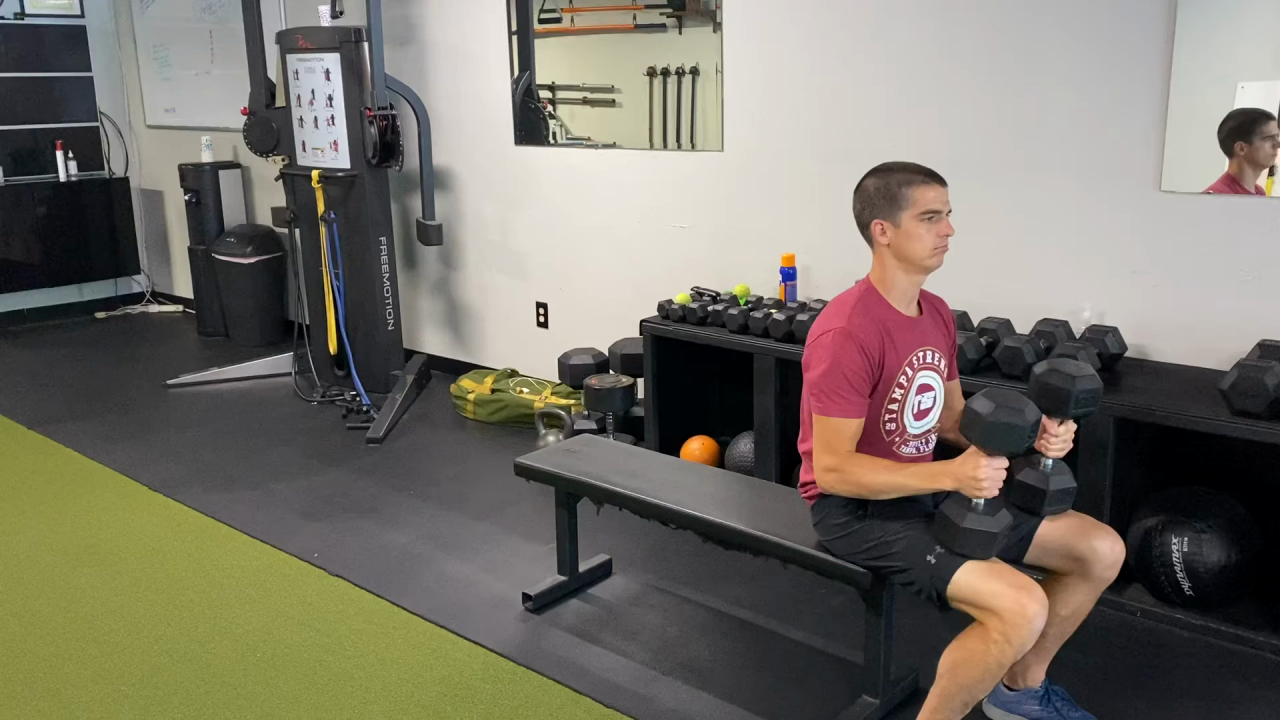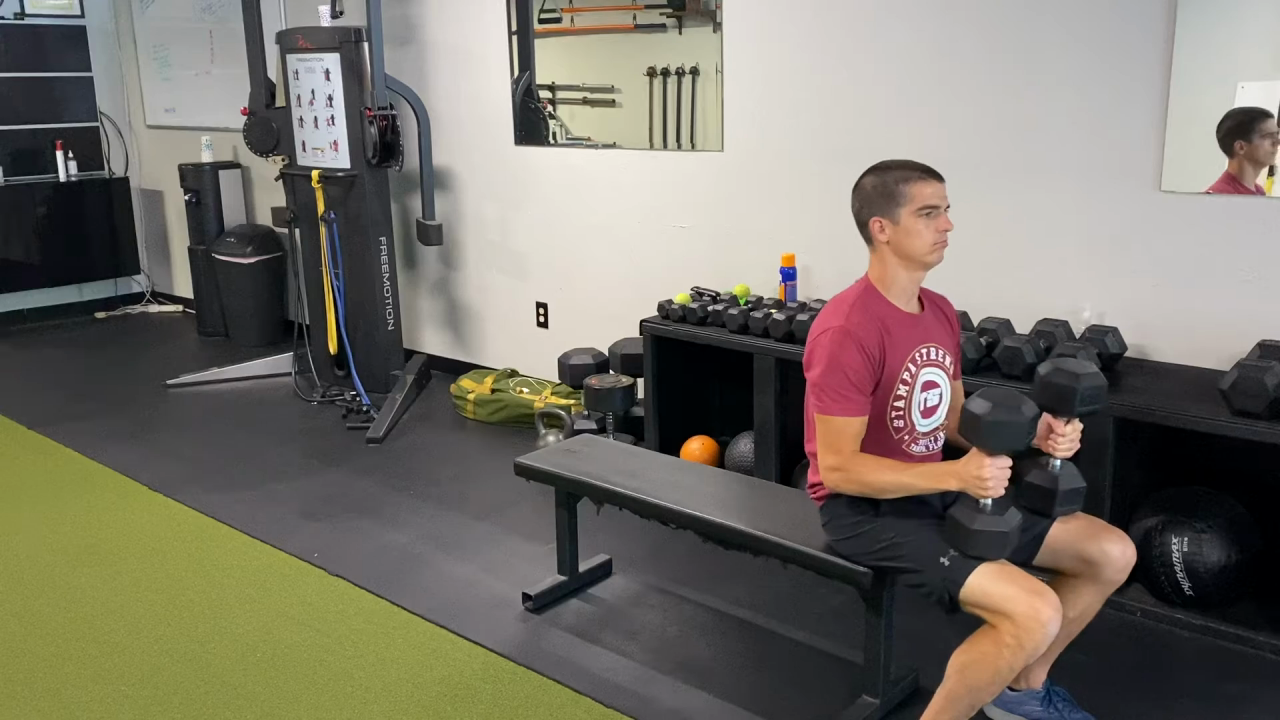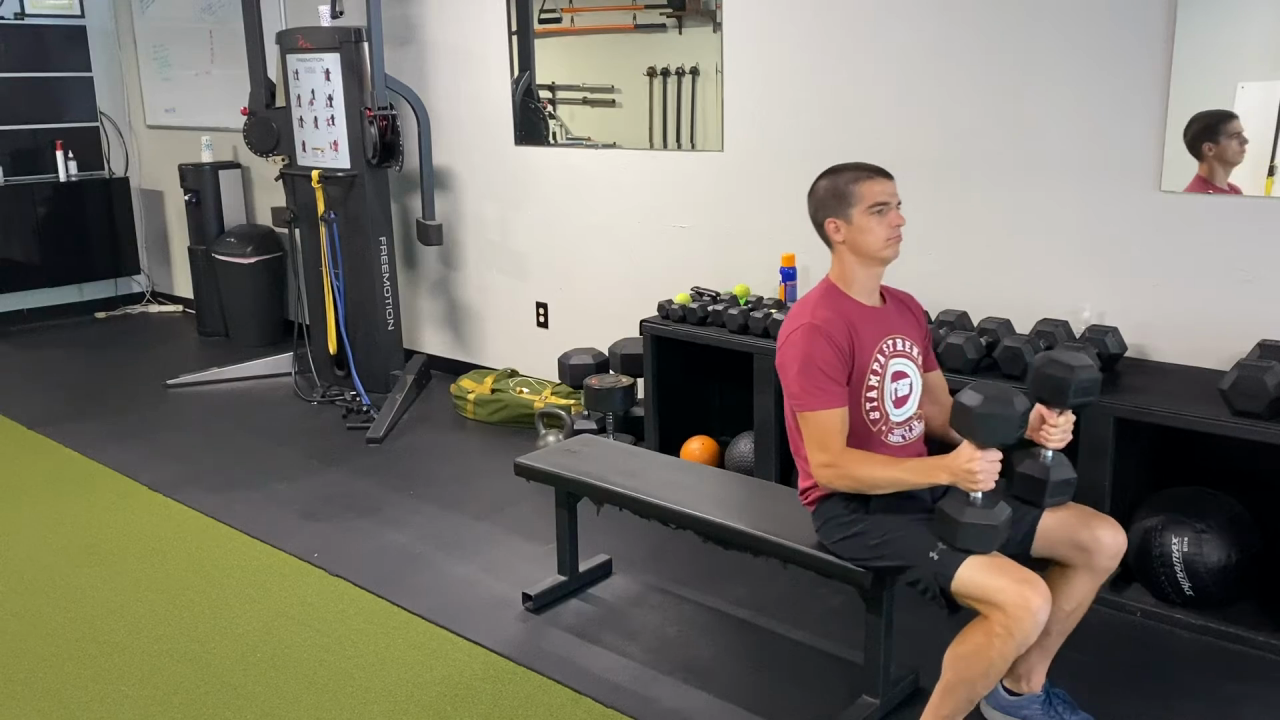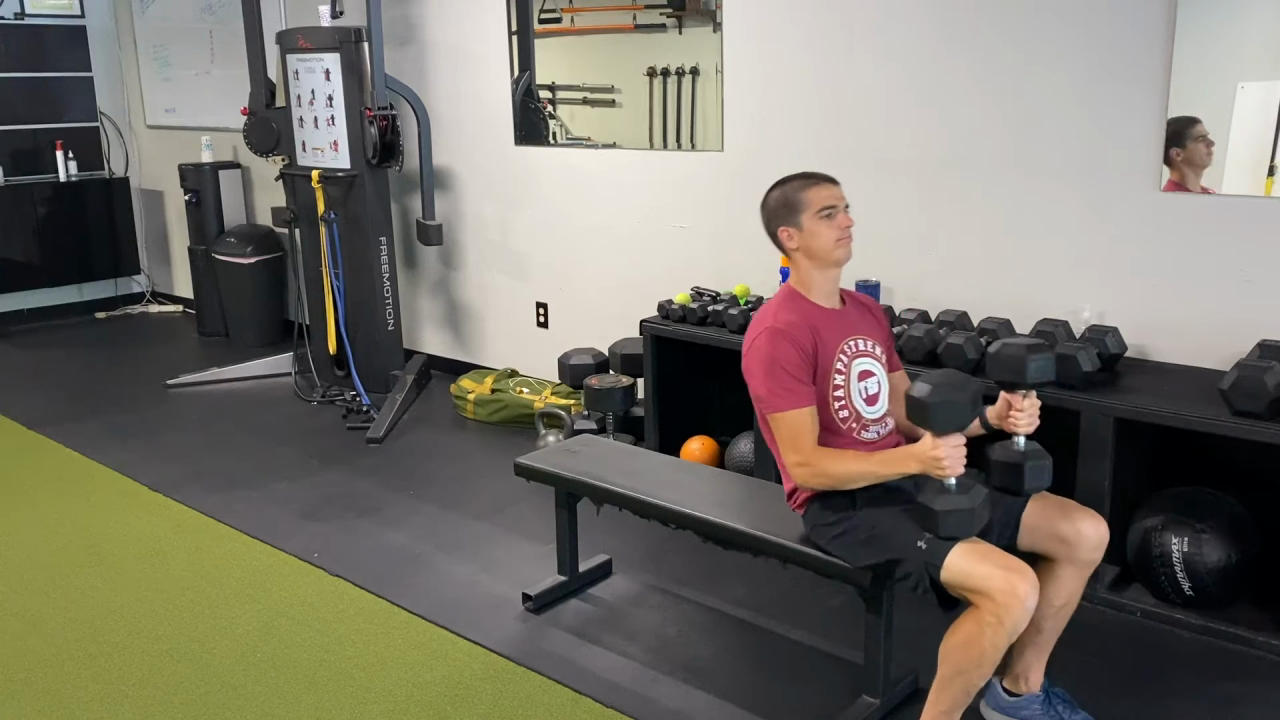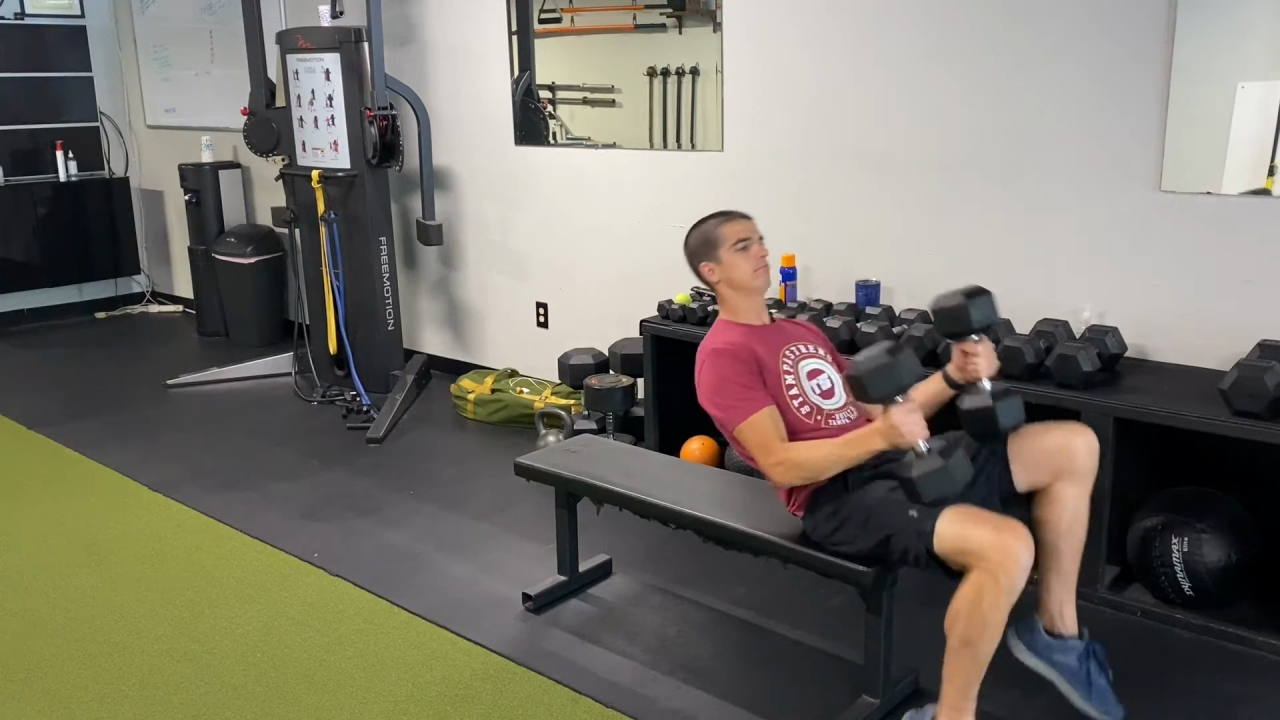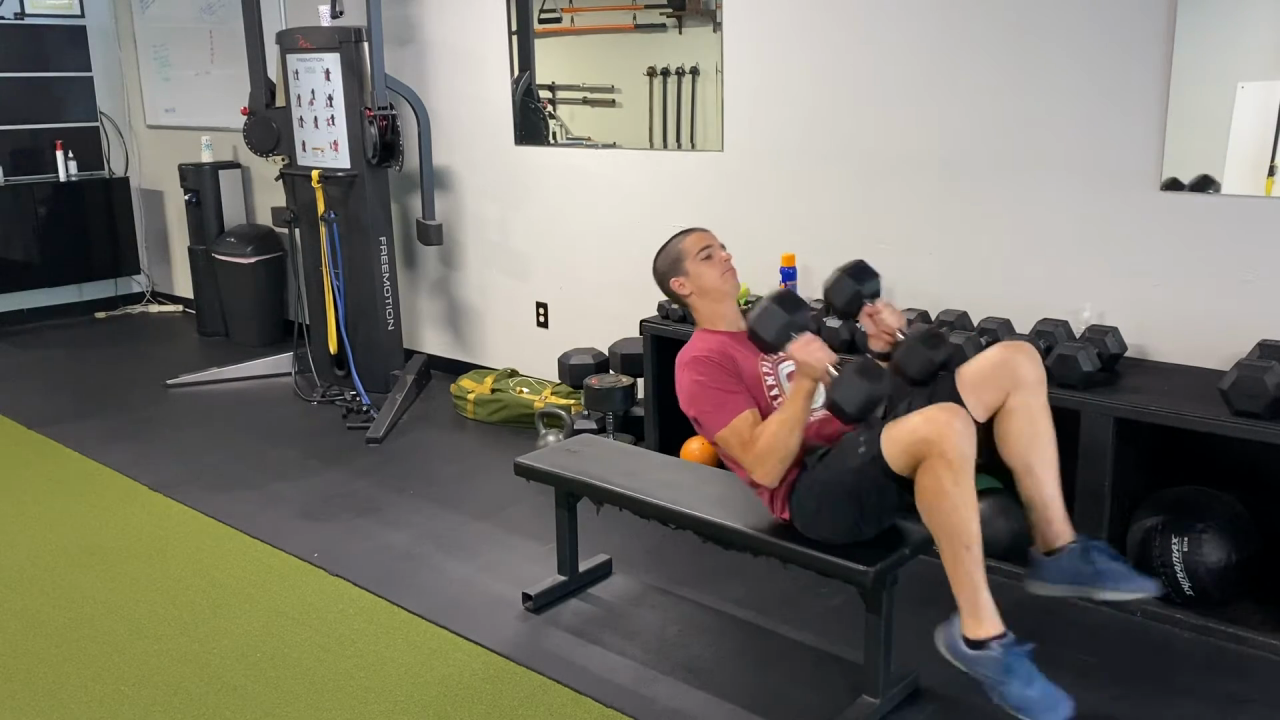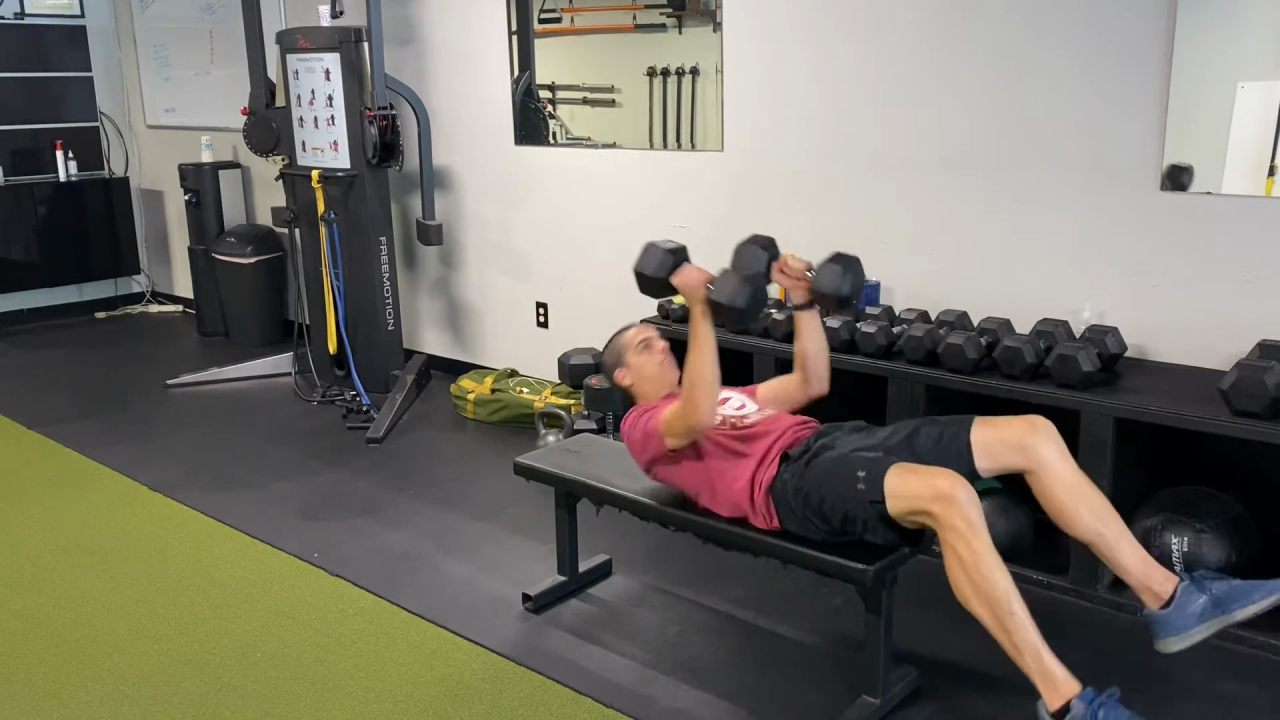
dt=0.3s
person 1, frame 1
left shoulder: (935, 314)
right shoulder: (847, 332)
left elbow: (952, 419)
right elbow: (832, 469)
right wrist: (949, 475)
left hip: (925, 487)
right hip: (857, 507)
left knee: (1101, 550)
right knee: (1019, 609)
person 1, frame 2
left shoulder: (939, 311)
right shoulder: (847, 329)
left elbow: (956, 420)
right elbow: (838, 467)
left wrist: (1032, 433)
right wrist: (955, 476)
left hip: (934, 487)
right hip: (865, 507)
left knee: (1112, 554)
right knee: (1034, 614)
person 1, frame 3
left shoulder: (905, 309)
right shoulder: (815, 328)
left elbow: (942, 414)
right elbow: (829, 465)
left wrist: (1023, 426)
right wrist: (945, 469)
left hip: (921, 483)
right hip: (856, 505)
left knee: (1102, 541)
right knee: (1023, 602)
person 1, frame 4
left shoulder: (866, 311)
right shoulder: (778, 332)
left elbow: (907, 414)
right elbow: (804, 464)
left wrist: (989, 417)
right wrist: (913, 459)
left hip: (904, 478)
right hip: (842, 504)
left knee: (1085, 534)
right knee: (1012, 590)
person 1, frame 5
left shoulder: (802, 332)
right shoulder: (722, 355)
left elbow: (884, 410)
right elbow: (782, 465)
left wrist: (954, 378)
right wrist: (882, 434)
left hip: (899, 467)
right hip: (839, 499)
left knee: (1074, 448)
right knee: (1007, 551)
left ankle: (1057, 632)
person 1, frame 6
right shoulder: (700, 361)
right elbow: (765, 467)
left wrist: (881, 351)
right wrist: (804, 382)
left hip: (864, 450)
right hip: (819, 489)
left knee: (1014, 360)
right knee: (944, 426)
left ankle: (1059, 551)
right ankle: (982, 637)
person 1, frame 7
left shoulder: (730, 396)
right shoulder: (650, 436)
left elbow: (813, 383)
right elbow: (695, 419)
left wrist: (802, 303)
right wrist: (703, 315)
left hip: (835, 443)
right hip: (793, 482)
left knee: (1031, 434)
right knee: (950, 496)
left ankle: (1168, 599)
